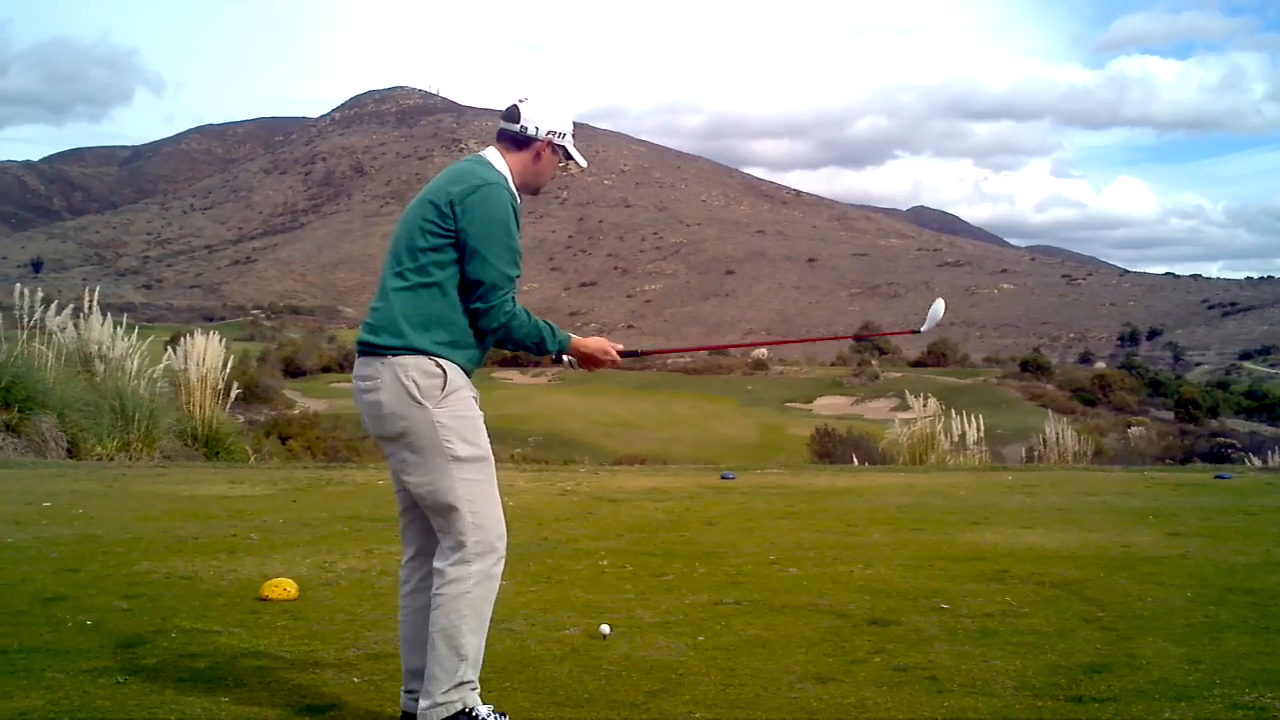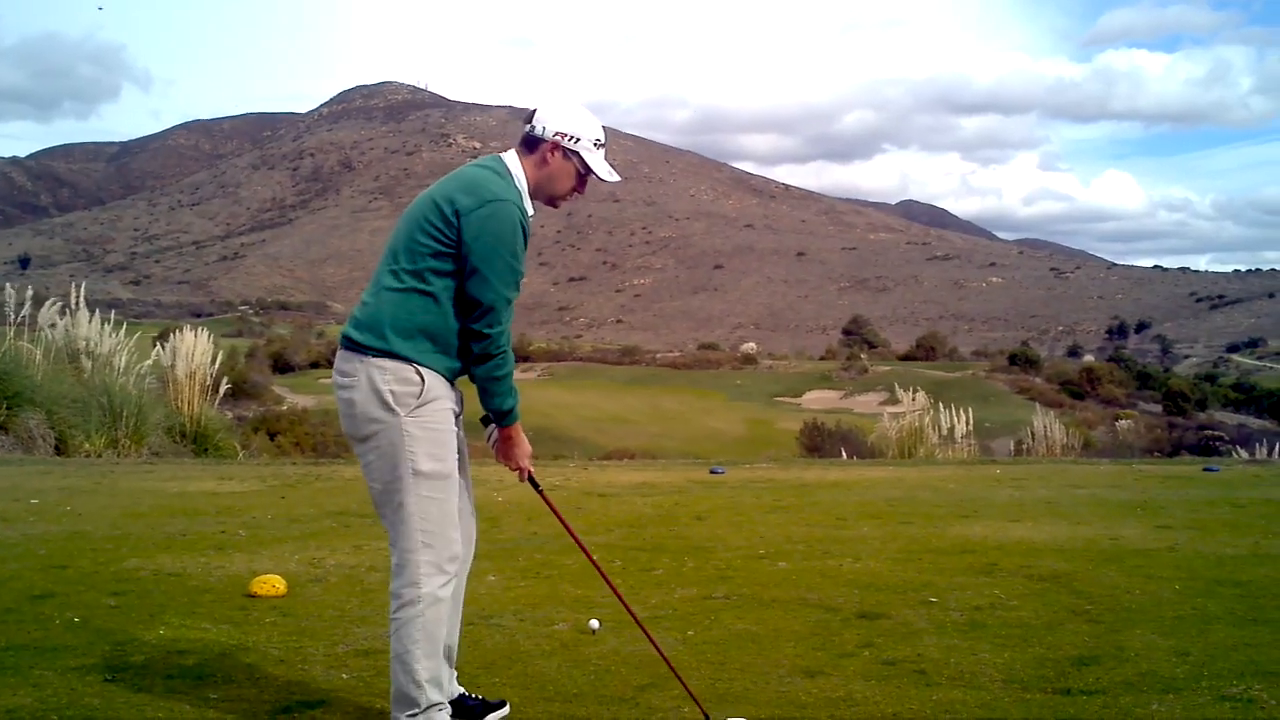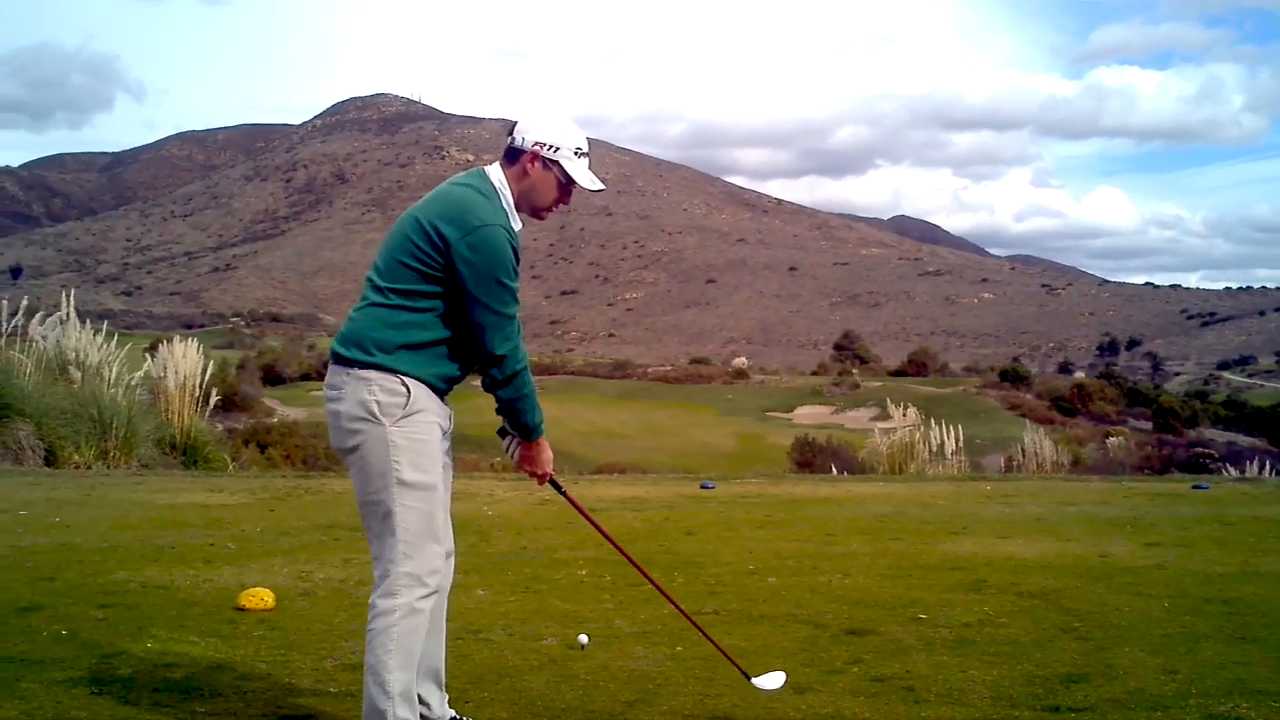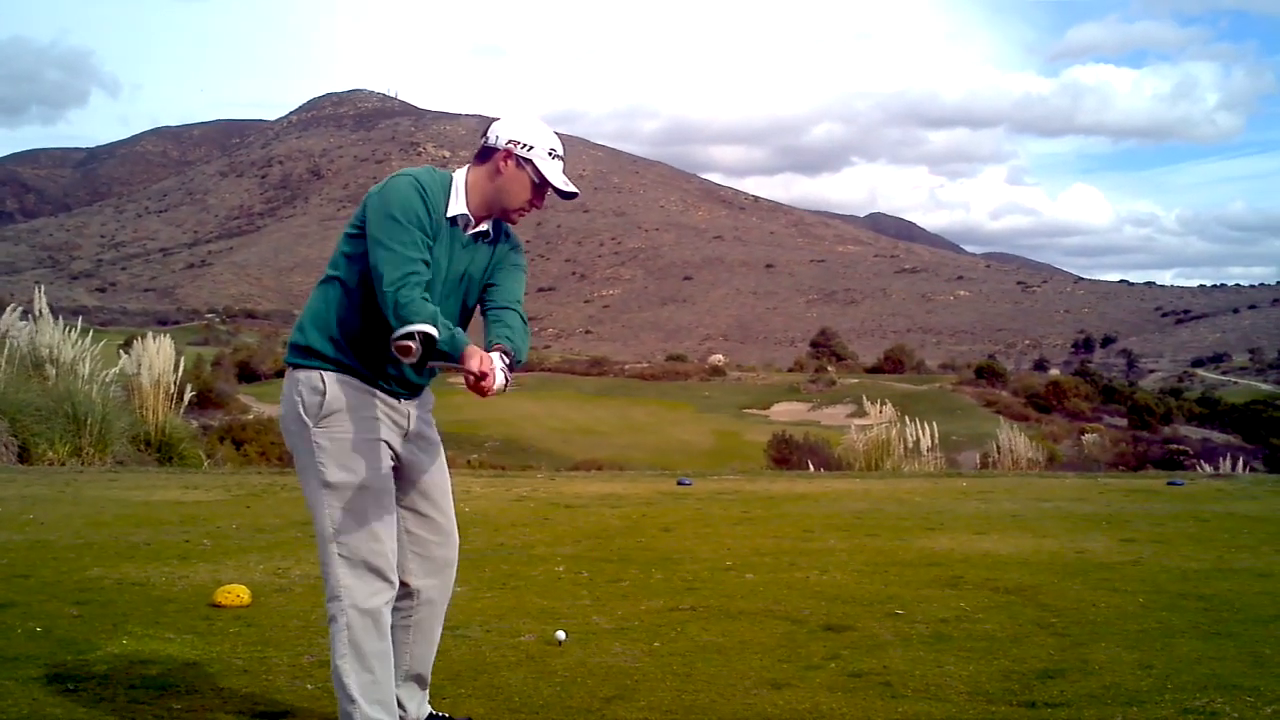
dt=0.5s
person 1, frame 1
left shoulder: (466, 182)
right shoulder: (487, 192)
right elbow: (494, 312)
left wrist: (553, 345)
right wrist: (571, 345)
left hip: (404, 376)
right hip: (421, 378)
left knee: (433, 549)
right knee: (476, 542)
person 1, frame 2
left shoulder: (484, 184)
right shoulder: (496, 203)
right elbow: (488, 327)
left wrist: (499, 413)
right wrist: (509, 424)
left hip: (407, 377)
right hip: (397, 380)
left knee: (452, 538)
right knee: (429, 557)
person 1, frame 3
left shoulder: (476, 199)
right shoulder: (480, 224)
left elbow: (490, 334)
right elbow: (499, 344)
left wrist: (514, 418)
right wrist: (534, 435)
left hip: (407, 393)
right hip: (384, 393)
left knee: (432, 562)
right knee: (410, 571)
person 1, frame 4
left shoulder: (503, 245)
right shoulder: (409, 192)
left elbow: (505, 315)
right elbow: (400, 292)
left wrist: (498, 358)
right wrist: (460, 351)
left hip: (406, 401)
right hip: (334, 392)
left knee: (431, 561)
right knee: (365, 572)
